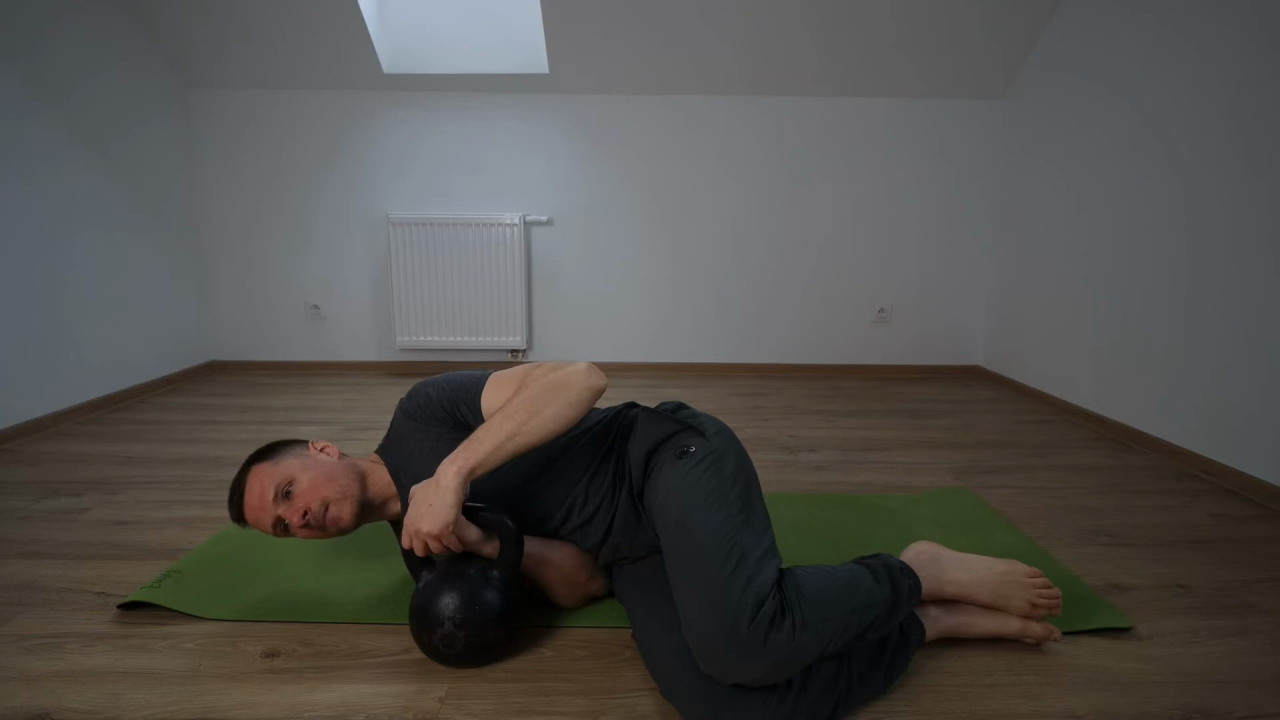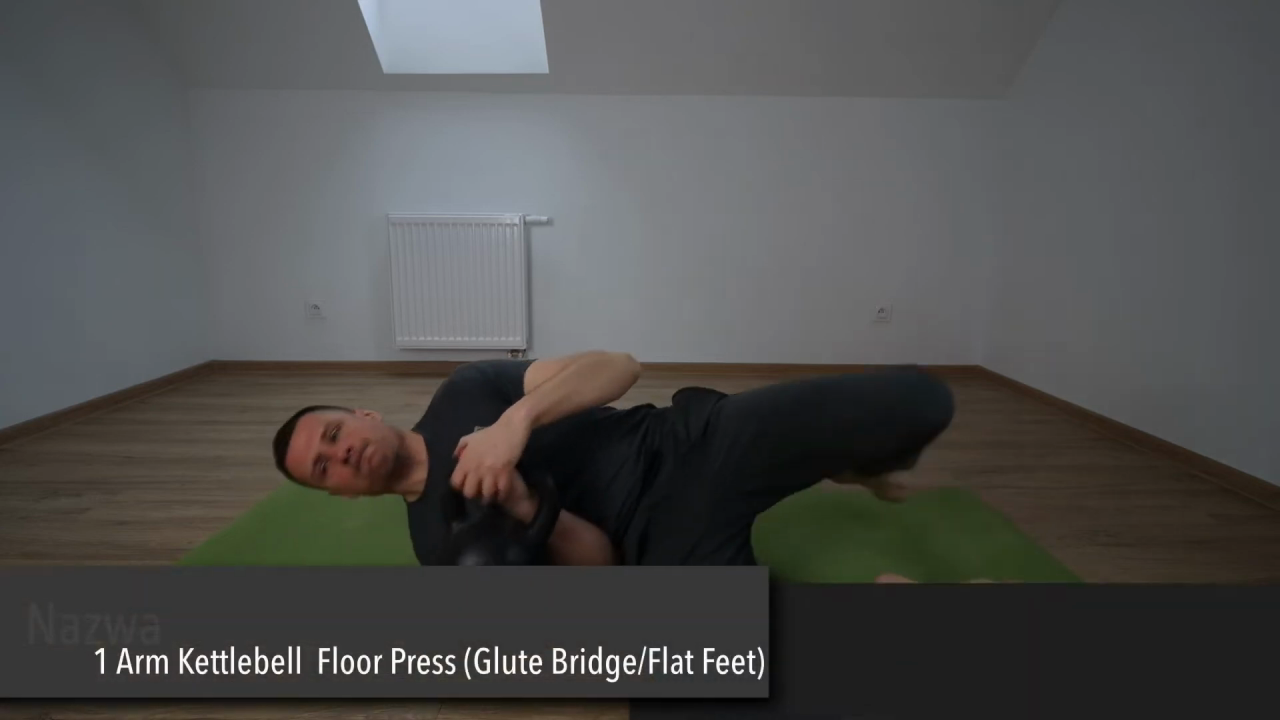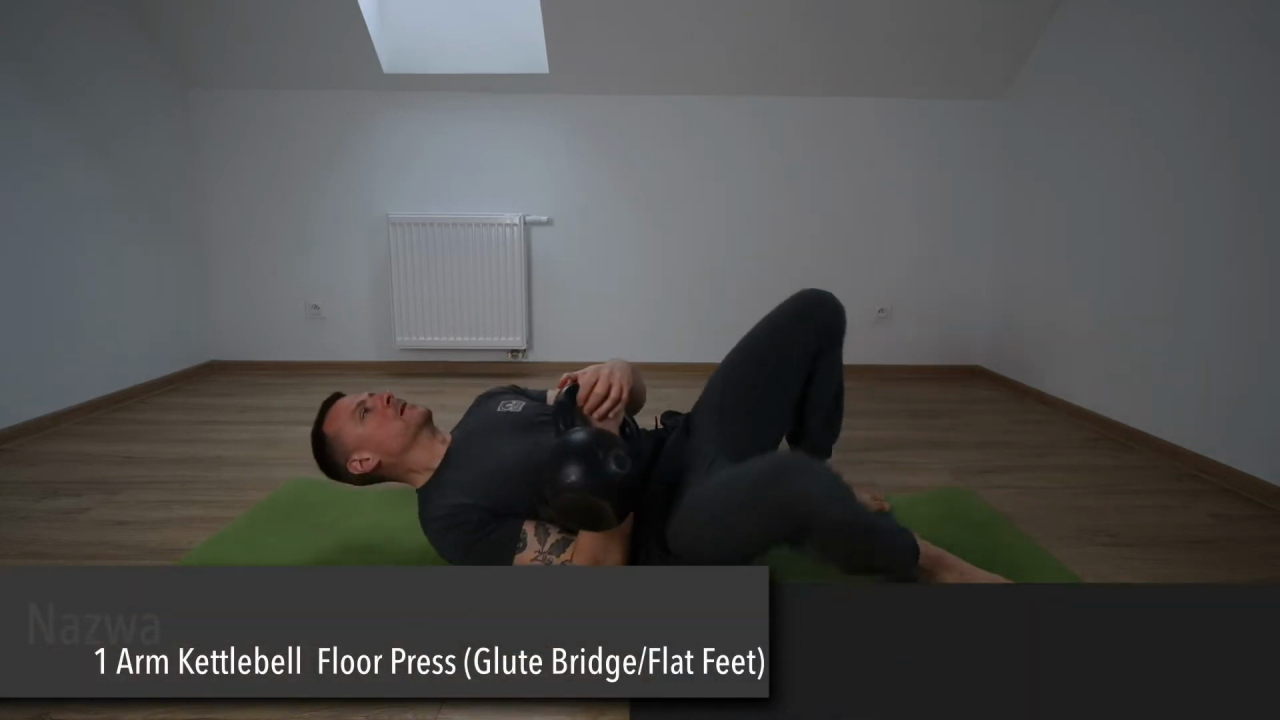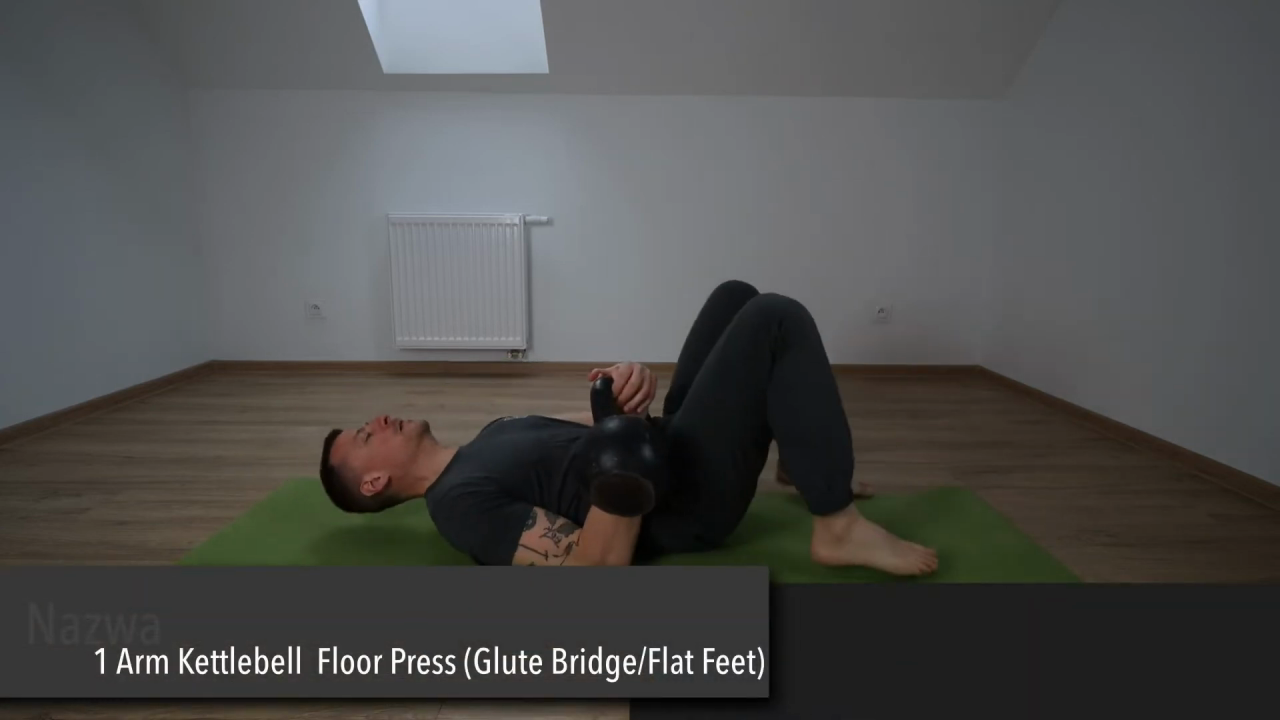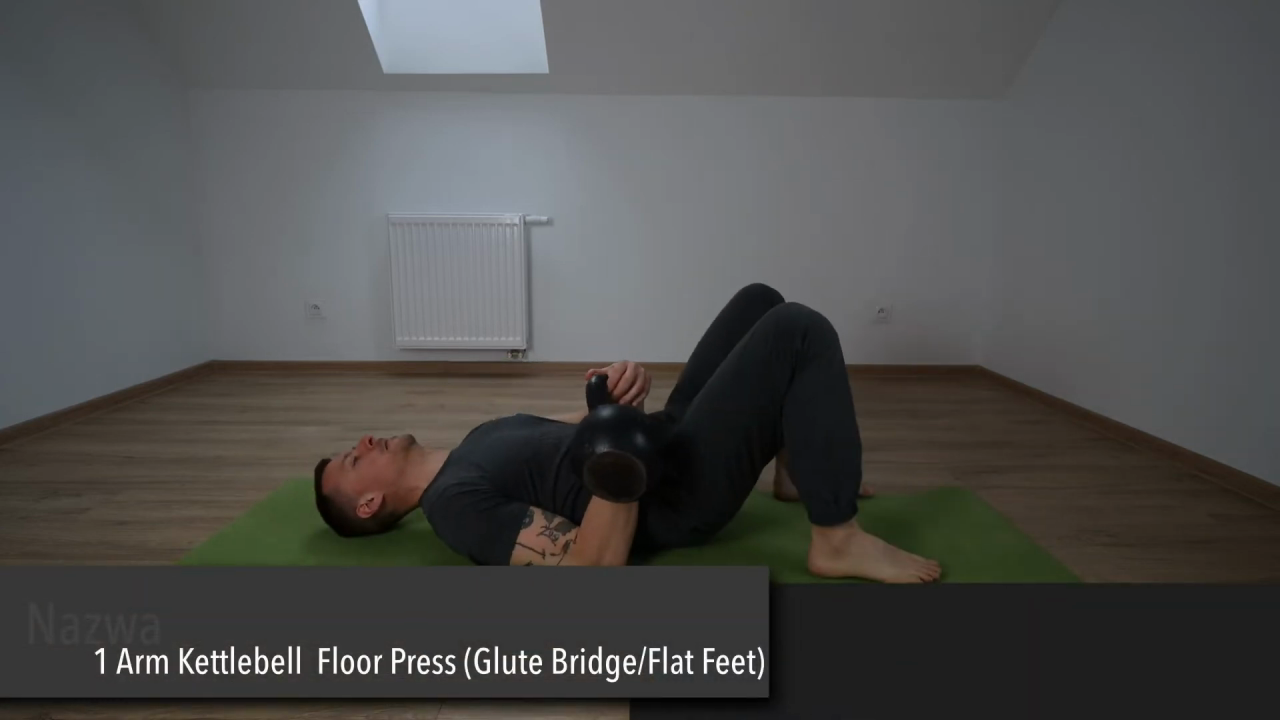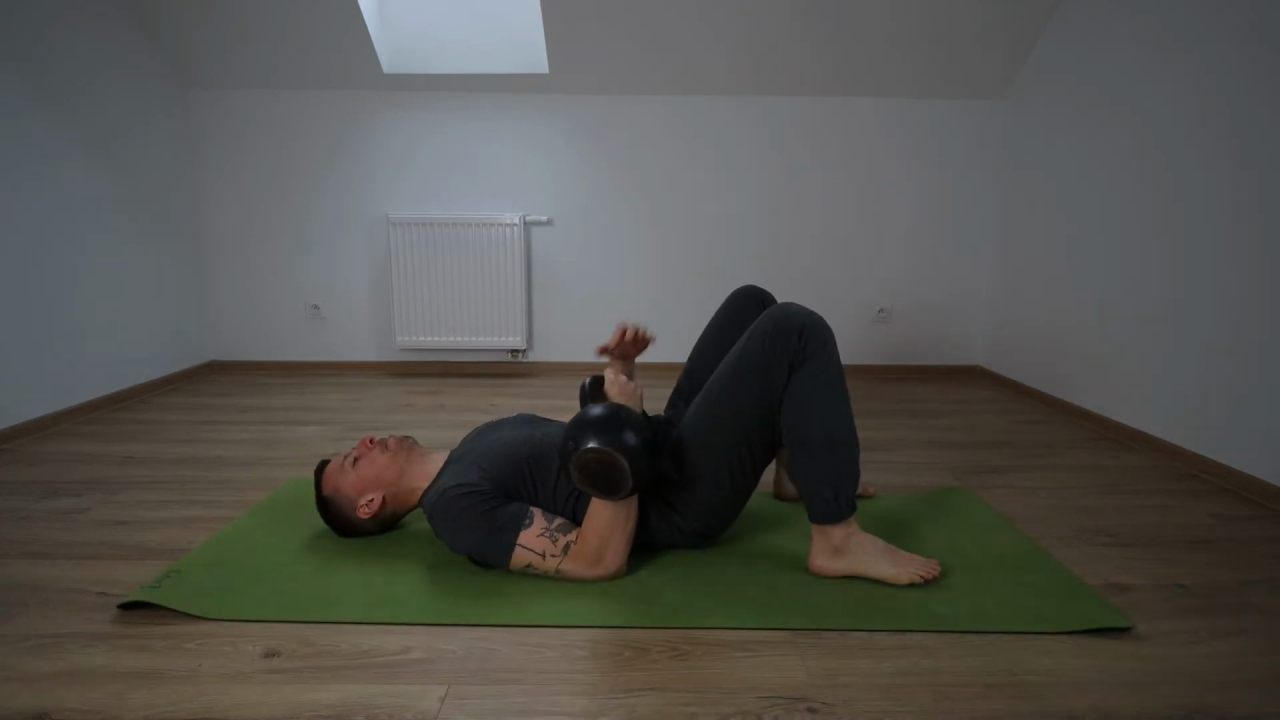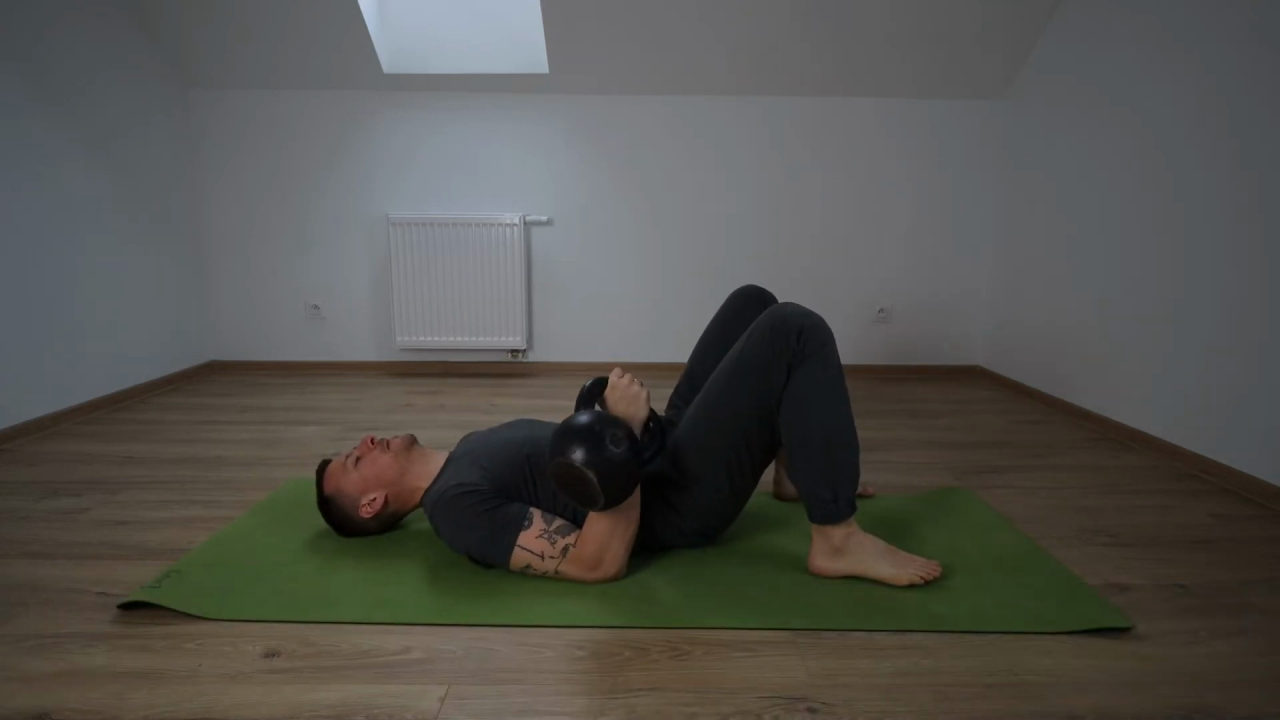
dt=0.7s
person 1, frame 1
left shoulder: (423, 413)
right shoulder: (422, 550)
left elbow: (580, 380)
right elbow: (578, 582)
left wrist: (455, 473)
right wrist: (483, 548)
left hip: (670, 460)
right hip: (635, 551)
left knee: (744, 636)
left ankle: (915, 576)
right ankle: (928, 621)
person 1, frame 2
left shoulder: (462, 398)
right shoulder: (439, 538)
left elbow: (619, 367)
right elbow: (596, 562)
left wrist: (517, 420)
right wrist: (521, 513)
left hip: (702, 442)
right hip: (673, 542)
left knee: (915, 400)
left ankle: (865, 464)
person 1, frame 3
left shoulder: (488, 407)
right shoulder: (451, 514)
left elbow: (636, 397)
right elbow: (601, 570)
left wrist: (615, 374)
left hip: (685, 442)
right hip: (686, 530)
left knee: (815, 311)
right knee: (794, 483)
left ankle: (822, 484)
right ankle: (916, 563)
person 1, frame 4
left shoulder: (487, 441)
right shoulder: (460, 502)
left elbow: (591, 427)
right elbow: (600, 568)
left wrist: (627, 382)
left hip: (670, 449)
right hip: (688, 493)
left knee: (736, 298)
right knee: (777, 319)
left ankle: (801, 463)
right ankle: (839, 528)
person 1, frame 5
left shoulder: (478, 444)
right shoulder: (455, 505)
left elbow: (576, 426)
right elbow: (601, 561)
left wrist: (622, 385)
left hip: (667, 444)
right hip: (684, 489)
left knee: (762, 301)
right knee: (800, 331)
left ankle: (798, 472)
right ankle: (839, 542)
person 1, frame 6
left shoulder: (477, 444)
right shoulder: (457, 505)
right elbow: (601, 560)
left wrist: (619, 362)
left hip: (668, 442)
right hip: (686, 492)
left knee: (753, 301)
right knee: (795, 331)
left ankle: (796, 471)
right ankle: (838, 541)
person 1, frame 7
left shoulder: (472, 452)
right shoulder: (457, 505)
right elbow: (602, 561)
right wrist: (623, 433)
left hip: (668, 444)
right hip: (682, 491)
left knee: (754, 302)
right knee: (795, 330)
left ankle: (795, 472)
right ankle: (838, 541)
